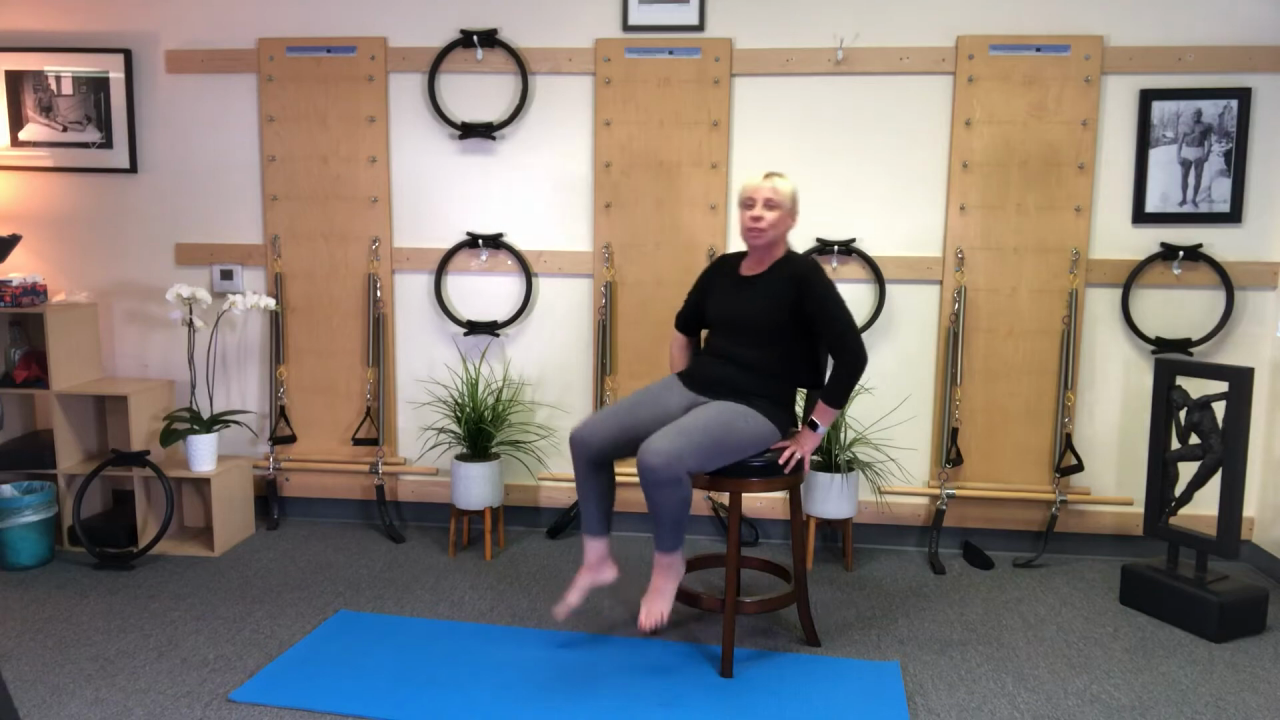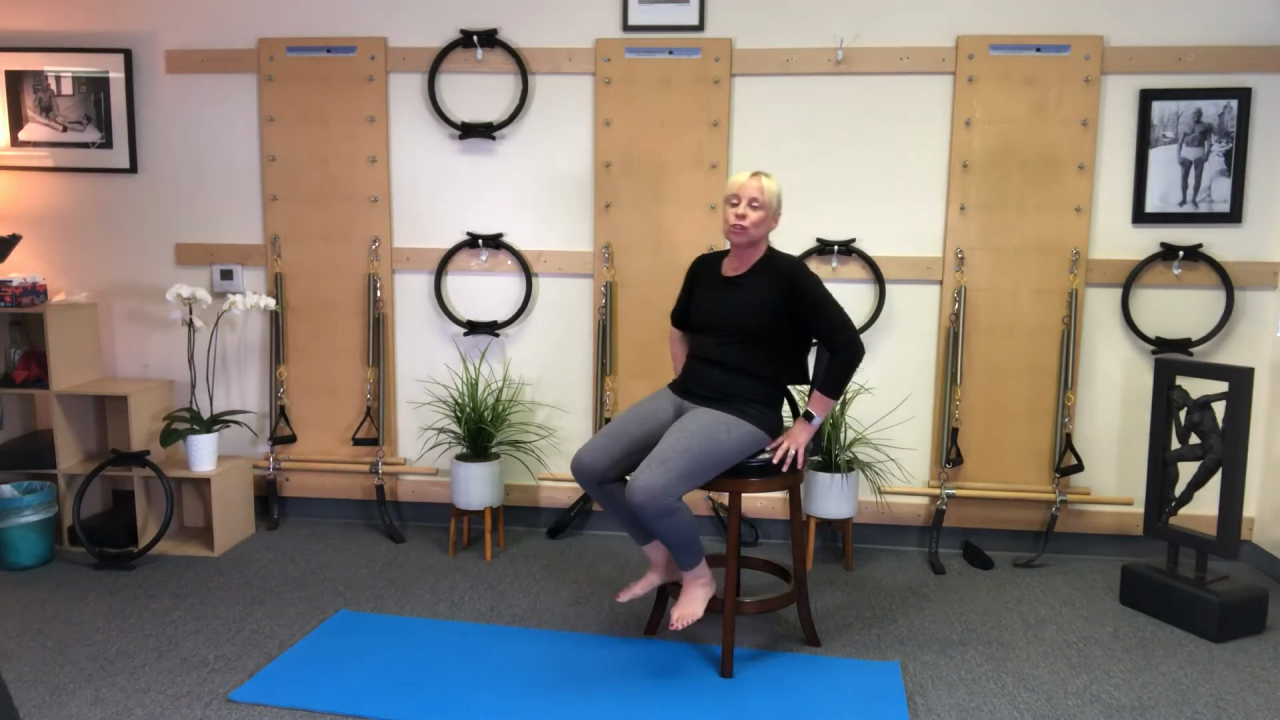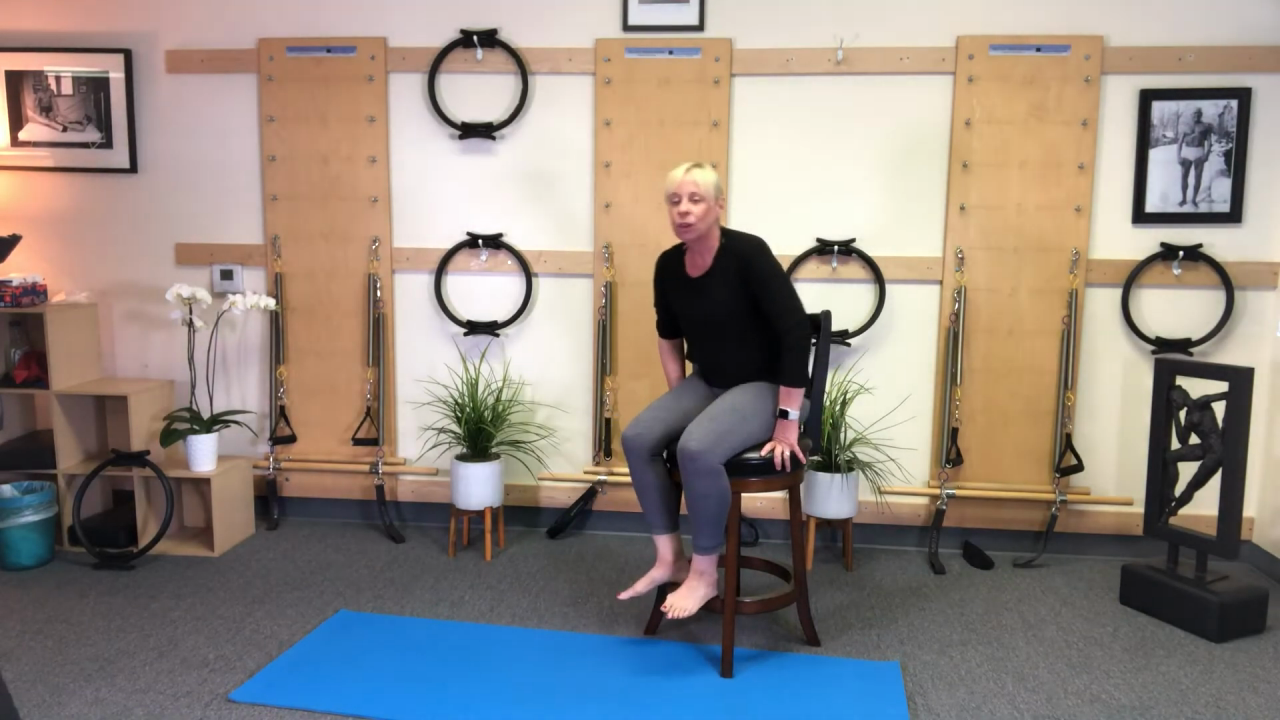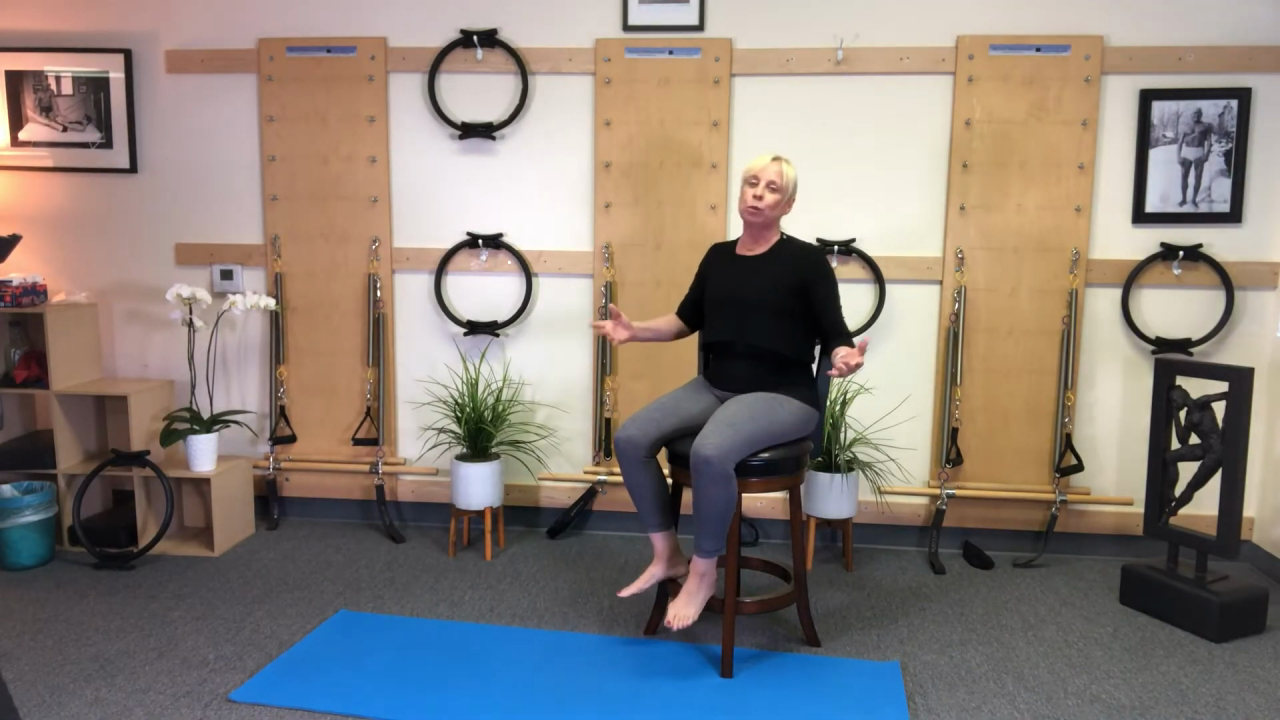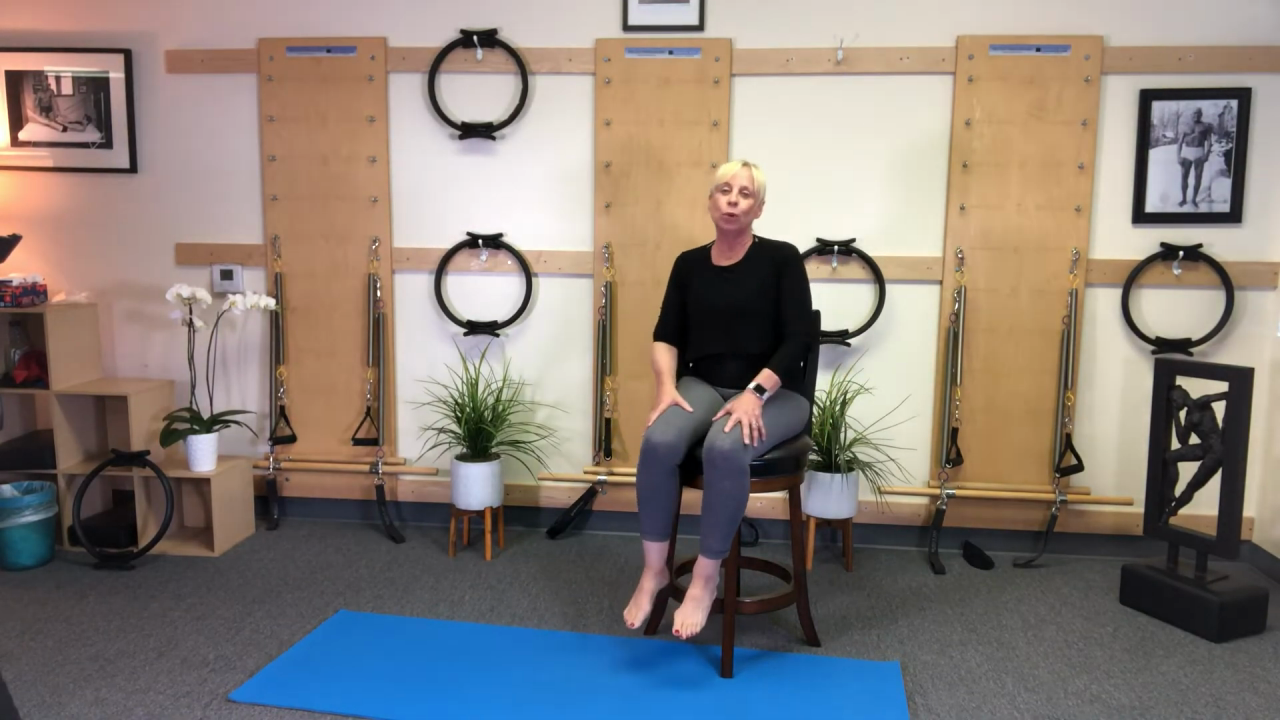
dt=1s
person 1, frame 1
left shoulder: (804, 276)
right shoulder: (723, 269)
left elbow: (852, 357)
right elbow: (684, 330)
left wrist: (812, 431)
right wrist: (670, 400)
left hip: (756, 411)
right hip: (693, 389)
left knee: (657, 458)
right knee: (587, 440)
left ankle: (668, 565)
right ankle: (598, 560)
person 1, frame 2
left shoulder: (788, 274)
right shoulder: (704, 267)
left elbow: (847, 347)
left wrist: (806, 424)
left hip: (742, 413)
right hip: (681, 397)
left knee: (648, 489)
right knee: (588, 467)
left ankle: (698, 577)
right ankle: (663, 561)
person 1, frame 3
left shoulder: (748, 254)
right shoulder: (668, 265)
left elbow: (796, 333)
right elbow: (668, 337)
left wrist: (788, 421)
right wrist: (677, 405)
left hip: (764, 385)
right hip: (708, 383)
left knee: (697, 447)
right knee: (637, 438)
left ankle: (704, 574)
right ankle: (669, 559)
person 1, frame 4
left shoulder: (806, 260)
right shoulder: (718, 256)
left elbow: (834, 334)
right elbow: (686, 319)
left wrist: (845, 357)
right wrist: (634, 329)
left hip: (780, 395)
right hip: (713, 386)
left knee: (709, 453)
right knee: (630, 438)
left ankle: (703, 574)
right ankle: (668, 557)
person 1, frame 5
left shoulder: (781, 258)
right shoulder: (689, 264)
left elbow: (798, 340)
right elbow: (666, 335)
left wrist: (754, 393)
right wrist: (667, 386)
left hip: (771, 392)
right hip: (702, 384)
left knee: (725, 448)
right knee: (659, 441)
left ankle: (705, 577)
right ankle: (654, 569)
